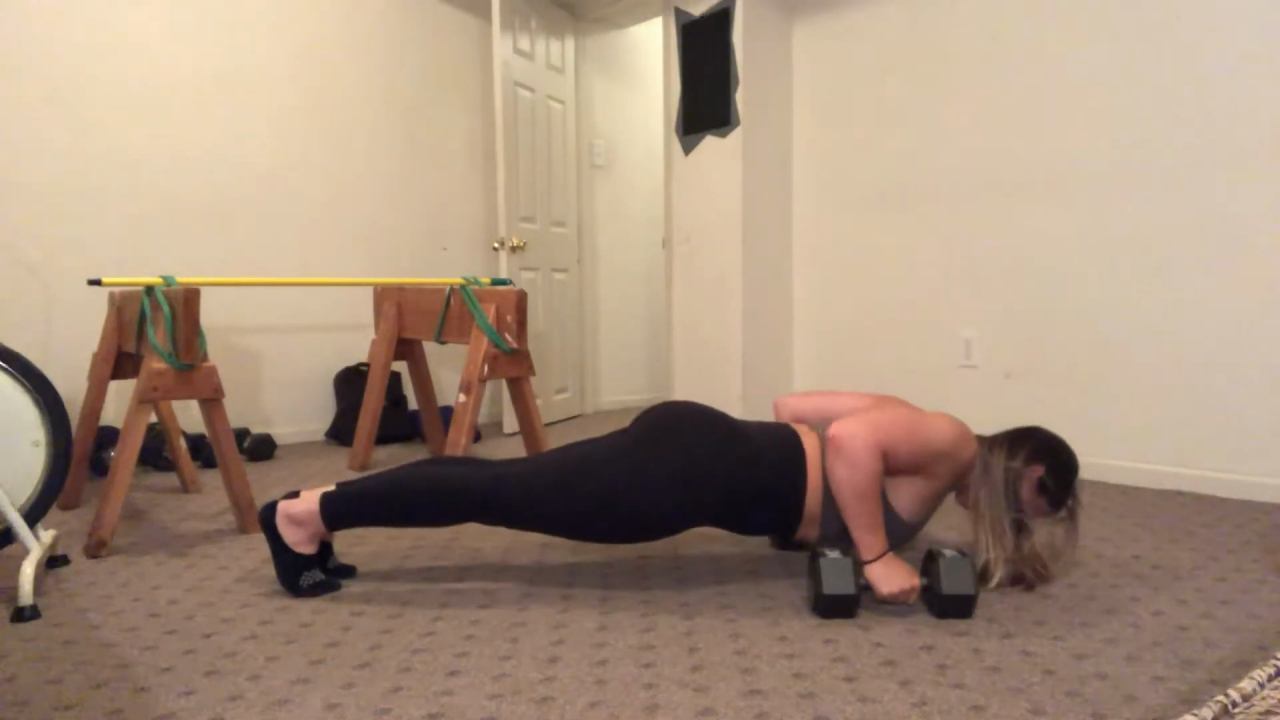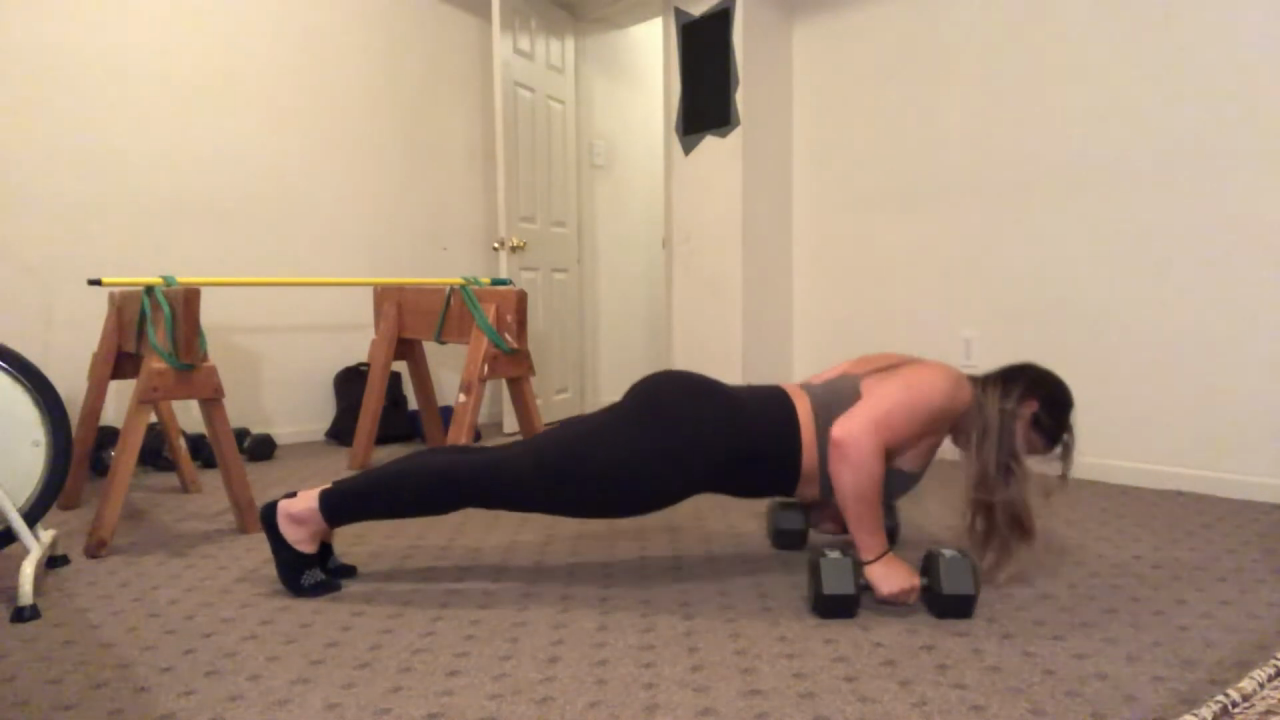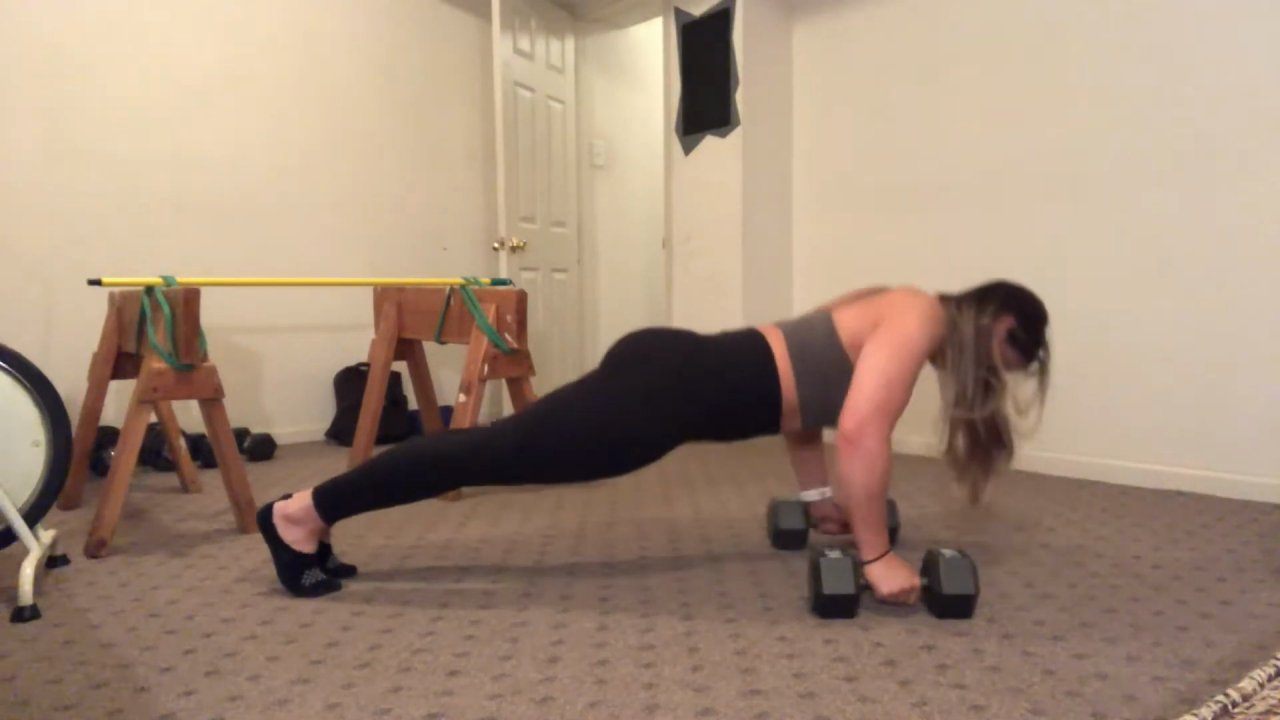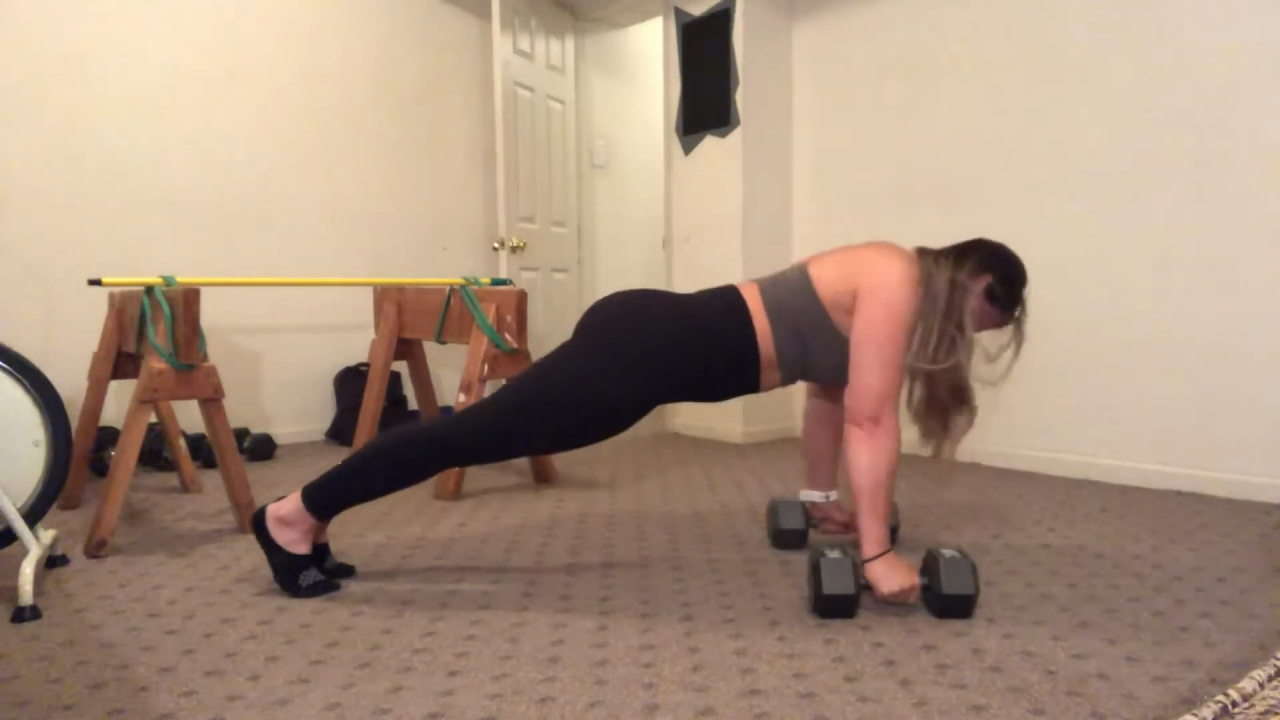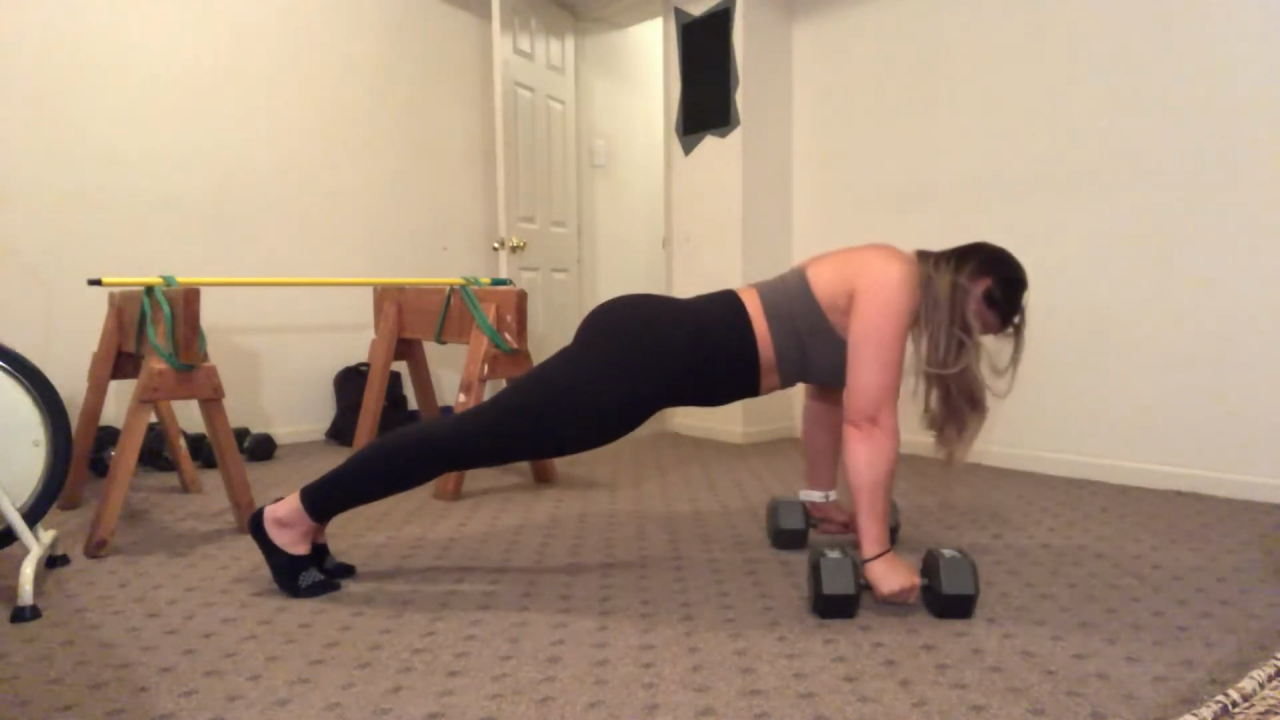
dt=0.4s
person 1, frame 1
left shoulder: (920, 431)
right shoulder: (954, 444)
left elbow: (791, 404)
right elbow: (849, 440)
left wrist: (819, 511)
right wrist: (877, 557)
left hip: (698, 447)
right hip: (694, 473)
left knee: (505, 484)
right knee: (500, 494)
left ankle: (322, 502)
right ankle: (306, 513)
person 1, frame 2
left shoulder: (909, 373)
right shoulder: (945, 390)
right elbow: (851, 441)
left wrist: (819, 501)
right wrist: (876, 557)
left hip: (694, 416)
right hip: (690, 438)
left knee: (505, 468)
right knee: (500, 479)
left ankle: (319, 506)
right ankle: (307, 512)
person 1, frame 3
left shoulder: (894, 313)
right shoulder: (921, 319)
left elbow: (807, 406)
right elbow: (862, 434)
left wrist: (817, 499)
right wrist: (876, 555)
left hip: (673, 375)
right hip: (670, 392)
left knee: (494, 451)
right knee: (491, 454)
left ankle: (315, 509)
right ankle: (301, 513)
person 1, frame 4
left shoulder: (881, 279)
right shoulder: (898, 280)
left elbow: (829, 392)
right elbow: (869, 421)
left wrist: (820, 499)
right wrist: (877, 554)
left hip: (659, 342)
right hip: (648, 347)
left knee: (483, 434)
right knee: (477, 434)
left ankle: (309, 517)
right ankle: (294, 516)
person 1, frame 5
left shoulder: (879, 282)
right shoulder: (896, 279)
left elbow: (827, 392)
right elbow: (868, 420)
left wrist: (820, 499)
right wrist: (876, 552)
left hip: (659, 347)
right hip: (648, 353)
left knee: (481, 437)
right knee: (477, 438)
left ankle: (308, 518)
right ankle: (291, 516)
